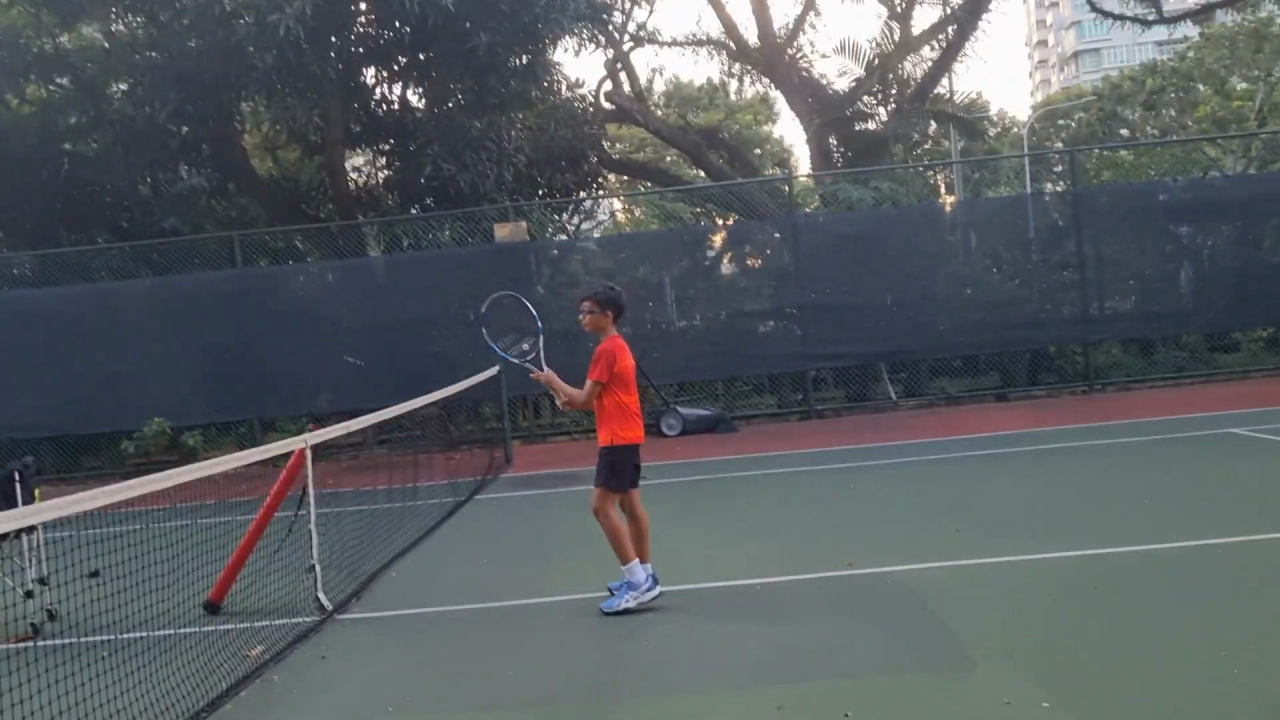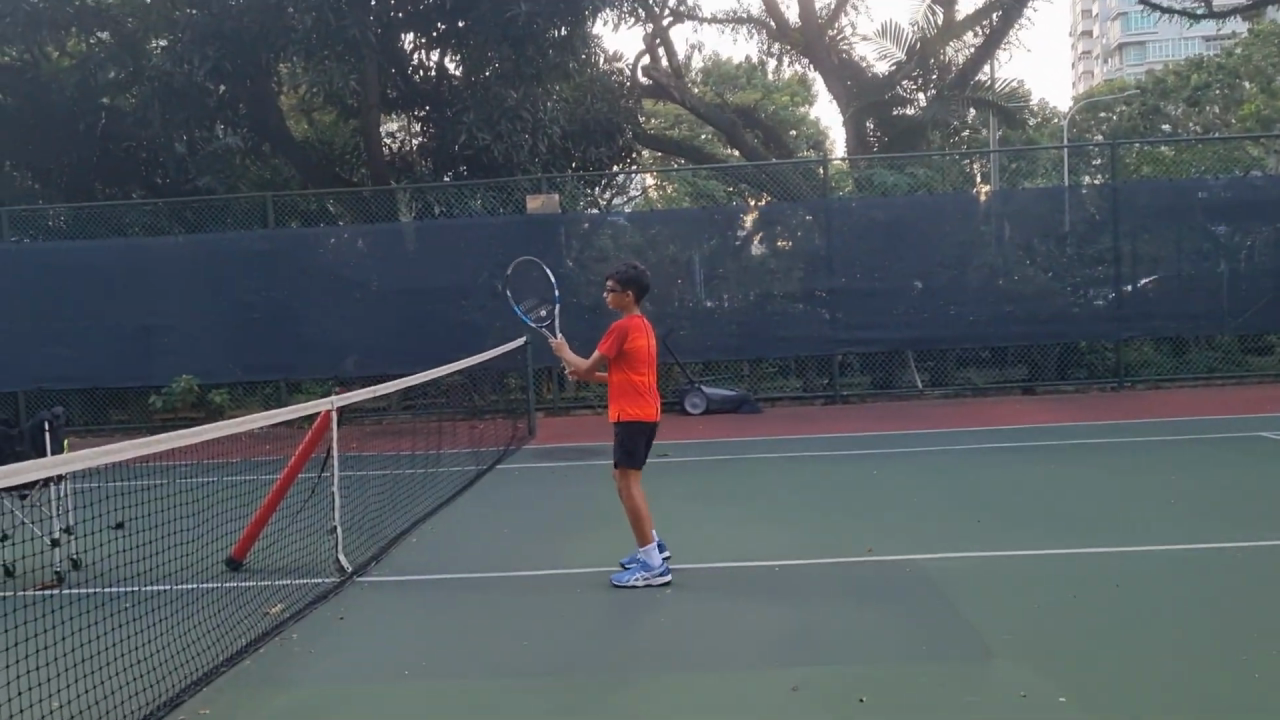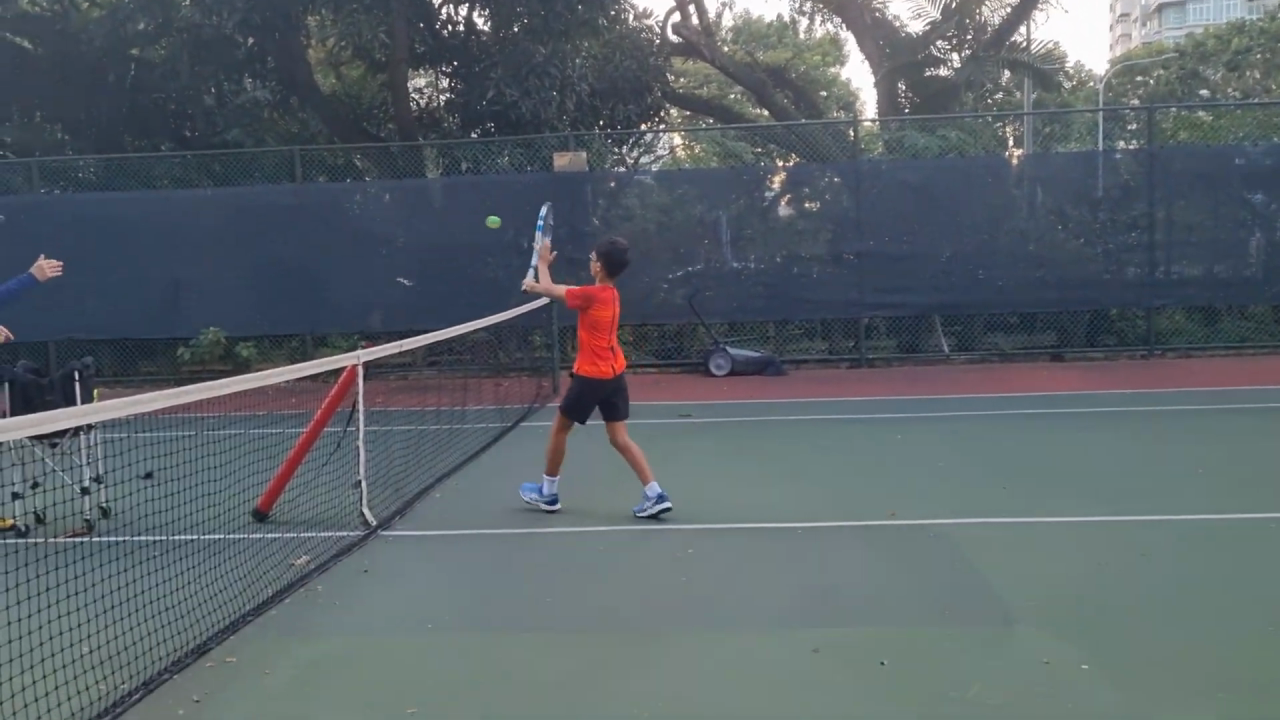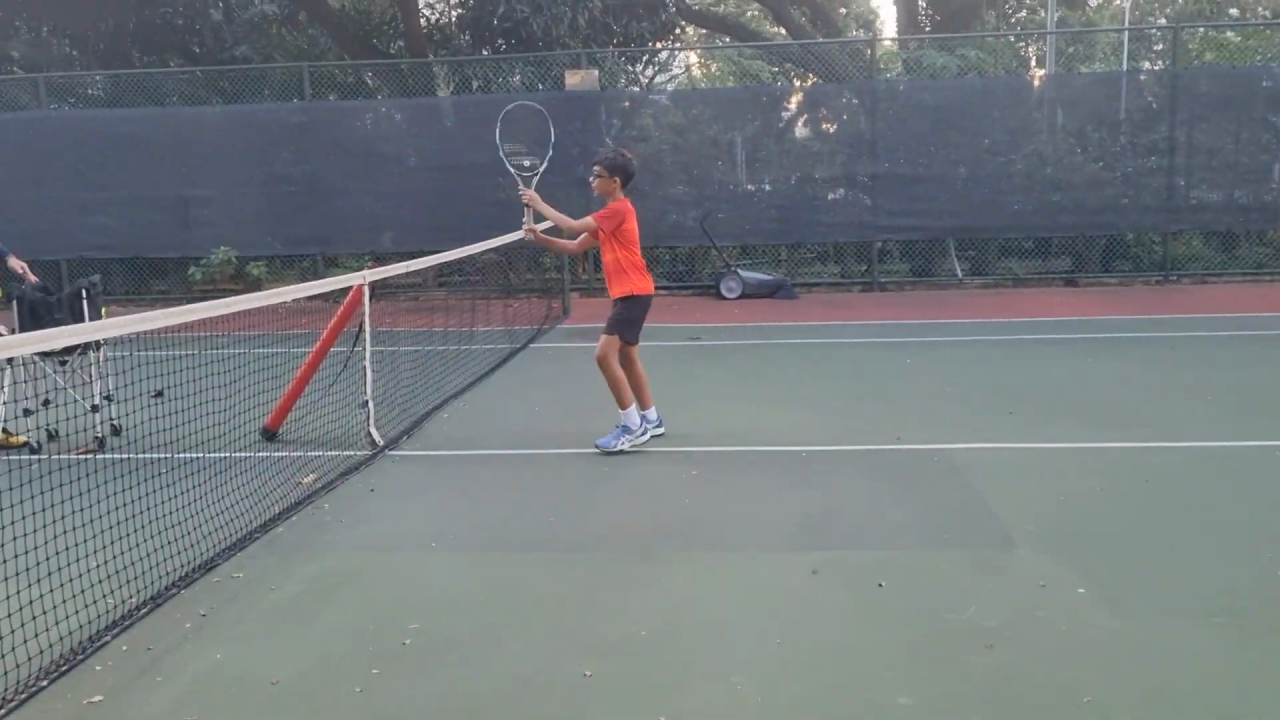
dt=1s
person 1, frame 1
left shoulder: (605, 350)
right shoulder: (618, 347)
left elbow: (585, 399)
left wrist: (554, 382)
right wrist: (574, 401)
left hip: (618, 439)
right hip: (628, 436)
left knee: (603, 506)
right knee: (630, 504)
left ankle: (638, 584)
right ankle: (644, 574)
person 1, frame 2
left shoulder: (621, 328)
right shoulder: (642, 326)
left elbow: (588, 367)
left wrist: (564, 352)
right wrist: (590, 375)
left hip: (631, 415)
right hip: (646, 413)
left knee: (626, 486)
right knee: (630, 481)
left ankle: (652, 566)
right ankle: (653, 545)
person 1, frame 3
left shoulder: (590, 295)
right shoulder: (610, 294)
left elbow: (547, 289)
right elbow: (558, 292)
left wrist: (544, 262)
right wrist: (536, 284)
left hip: (589, 377)
right hip: (614, 373)
left knee: (560, 428)
right knee: (619, 437)
left ankle: (547, 493)
right ankle: (655, 495)
person 1, frame 4
left shoulder: (620, 209)
right shoulder: (602, 217)
left elbow: (573, 226)
right elbow: (575, 246)
left wrist: (539, 204)
right wrist: (541, 238)
left hip: (633, 293)
right hip: (626, 293)
left knee: (605, 354)
right knee: (627, 356)
left ankle: (632, 425)
right ankle: (648, 419)
